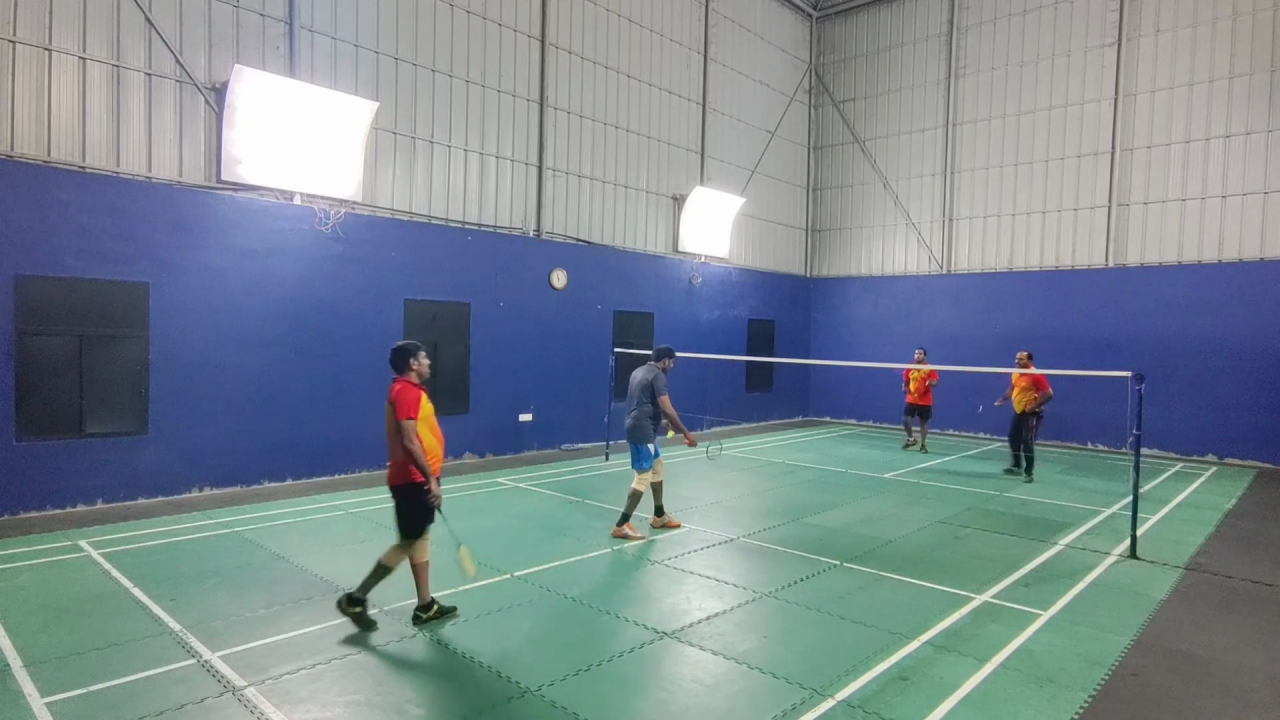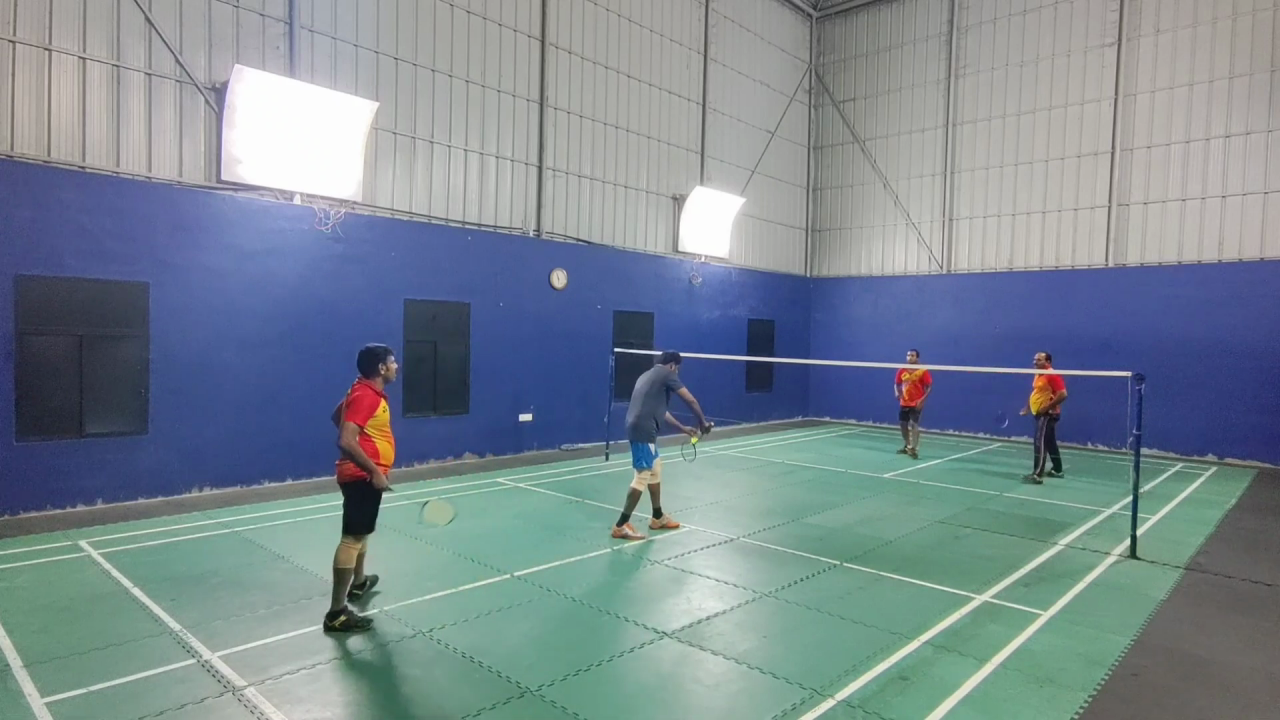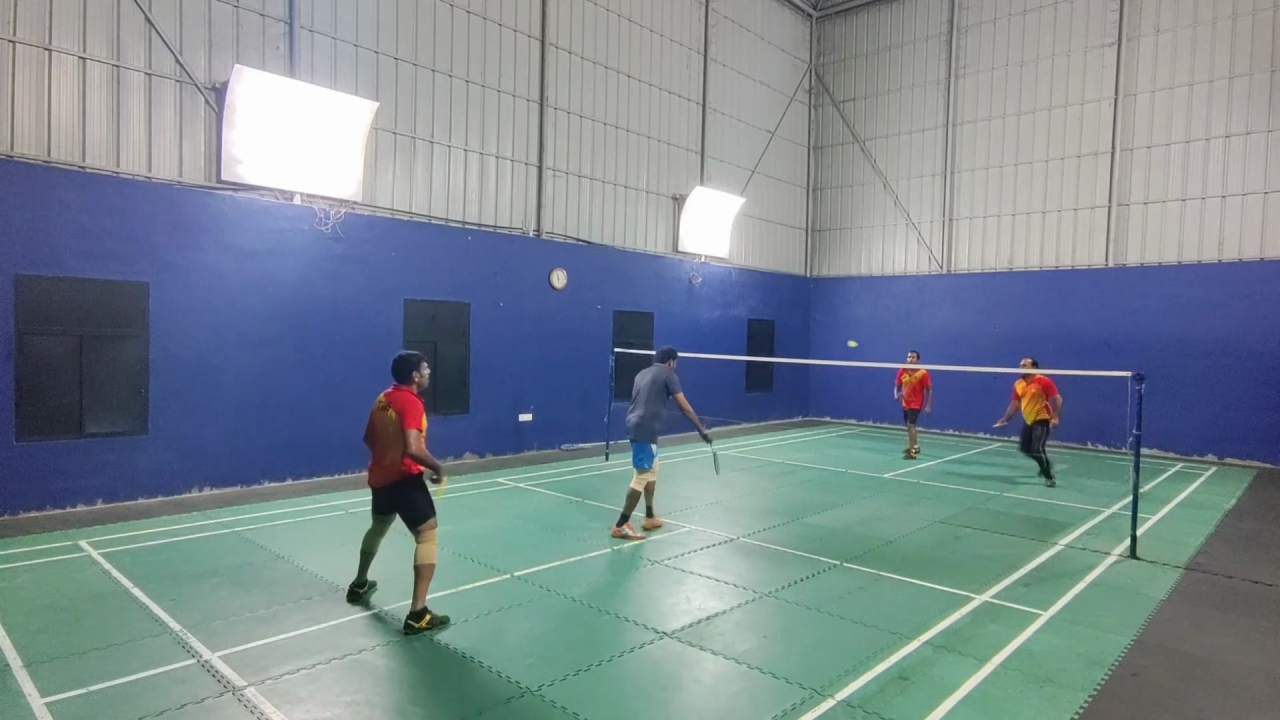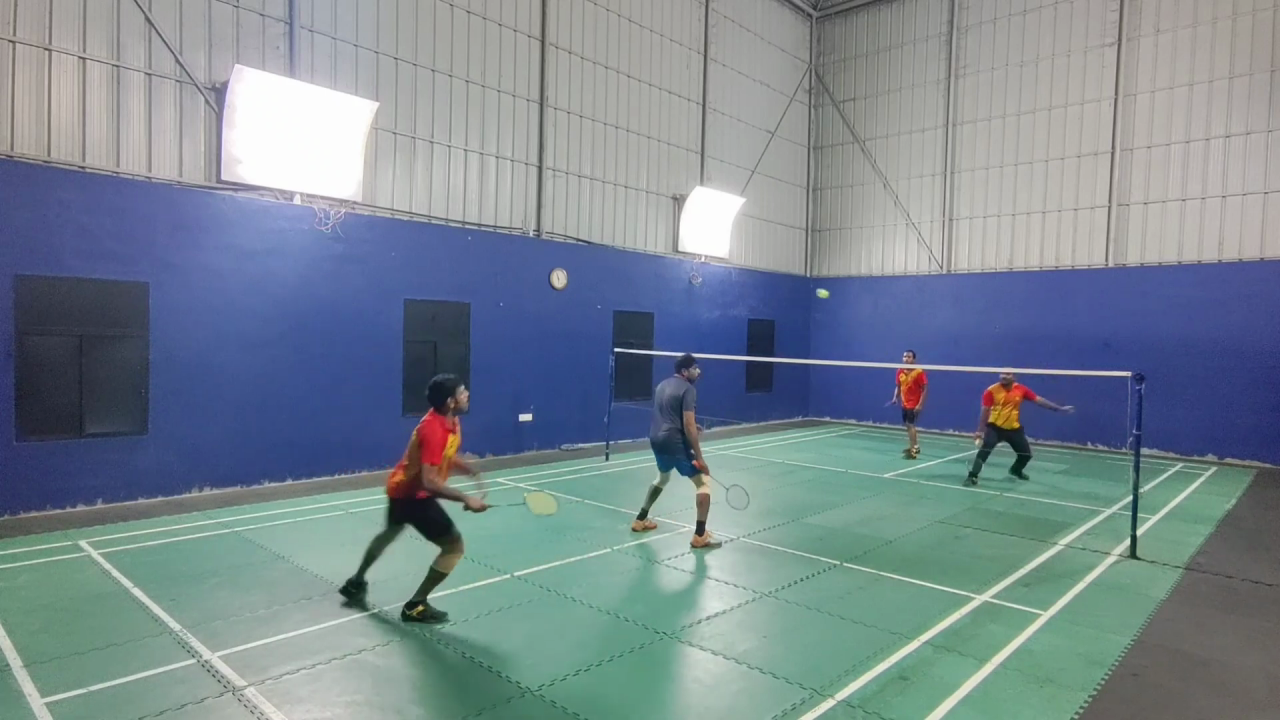
dt=0.7s
person 1, frame 1
left shoulder: (407, 391)
right shoulder: (408, 392)
right elbow: (409, 442)
right wrist: (431, 480)
left hip: (412, 478)
right hip: (414, 480)
left knee: (419, 539)
right knee: (409, 543)
left ankle: (425, 605)
right ankle: (355, 599)
person 1, frame 2
left shoulder: (364, 391)
right shoulder: (367, 396)
left elbow: (337, 418)
right elbow: (346, 441)
right wrist: (374, 472)
left hip: (359, 475)
right hip: (362, 477)
left knee: (357, 532)
right knee: (352, 539)
left ankle: (358, 581)
right ankle: (337, 613)
person 1, frame 3
left shoulder: (383, 400)
right shoulder: (411, 402)
left elbow: (369, 439)
right elbow: (413, 449)
right wrist: (437, 467)
left hip: (379, 477)
right hip: (405, 479)
left knee: (378, 528)
right knee: (428, 536)
left ankle: (359, 584)
right ankle: (417, 613)
person 1, frame 4
left shoulder: (449, 420)
right shoulder: (435, 429)
left elbow: (450, 457)
right elbow: (427, 481)
left wrist: (472, 472)
right wrist: (465, 499)
left hip: (401, 489)
right hip: (413, 495)
left knee: (390, 533)
right knee: (455, 547)
left ankle: (356, 582)
right ankle: (416, 605)
person 2, frame 1
left shoulder: (639, 372)
right shoulder: (657, 376)
right elbow: (667, 409)
left wrist: (659, 421)
right wrist: (686, 433)
left hip: (638, 428)
right hip: (642, 431)
left knee: (658, 468)
right knee: (643, 477)
left ankle: (659, 515)
right ankle: (621, 525)
person 2, frame 2
left shoulder: (648, 375)
right shoulder: (666, 374)
right elbow: (690, 400)
left wrist: (683, 428)
right wrist: (703, 422)
left hip: (640, 428)
right hip: (643, 430)
left knee: (655, 470)
right knee: (642, 476)
left ankle: (658, 517)
right ankle: (621, 525)
person 2, frame 3
left shoulder: (642, 374)
right shoulder: (667, 374)
right elbow: (684, 406)
right wrist: (702, 430)
left hip: (636, 425)
right hip: (645, 429)
left knee: (652, 469)
right knee: (641, 476)
left ankle: (649, 517)
right ankle: (621, 526)
person 2, frame 4
left shoulder: (662, 386)
right shoulder: (688, 390)
right elbow: (688, 426)
right wrist: (699, 457)
left hip: (656, 439)
right hip: (675, 443)
left knee: (662, 478)
right knee: (703, 481)
left ankle: (640, 519)
right ankle: (700, 535)
